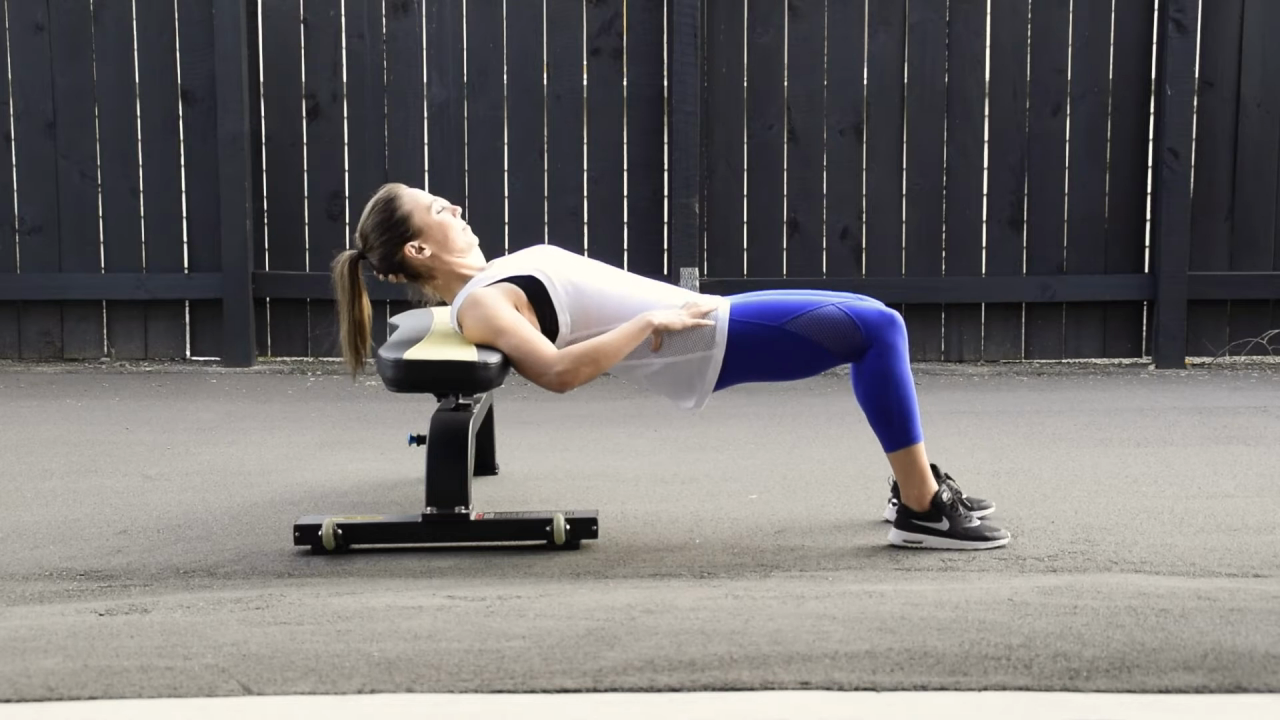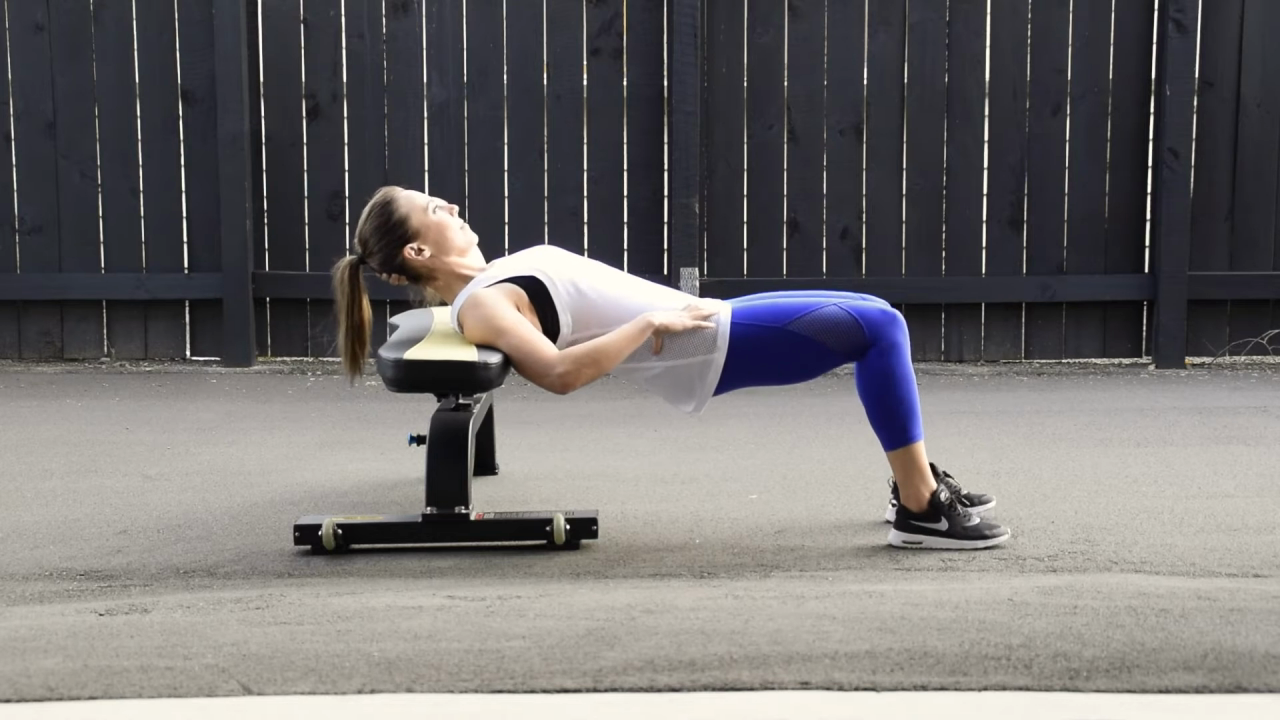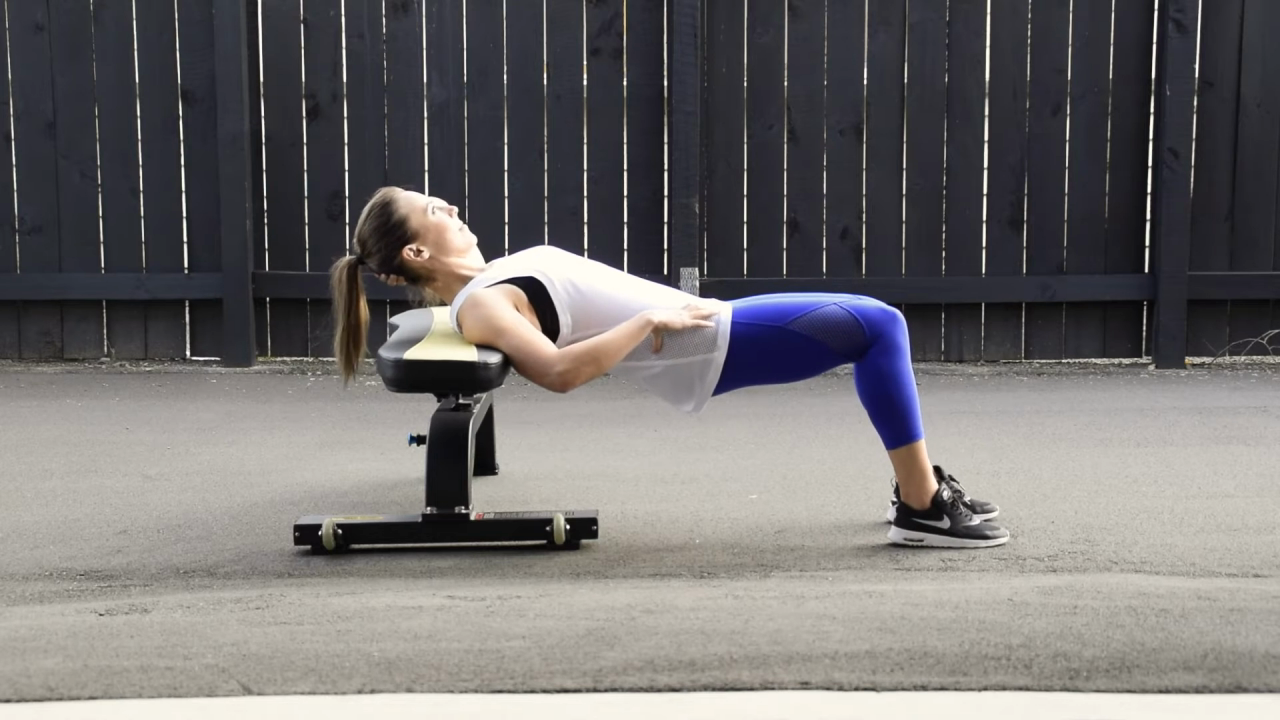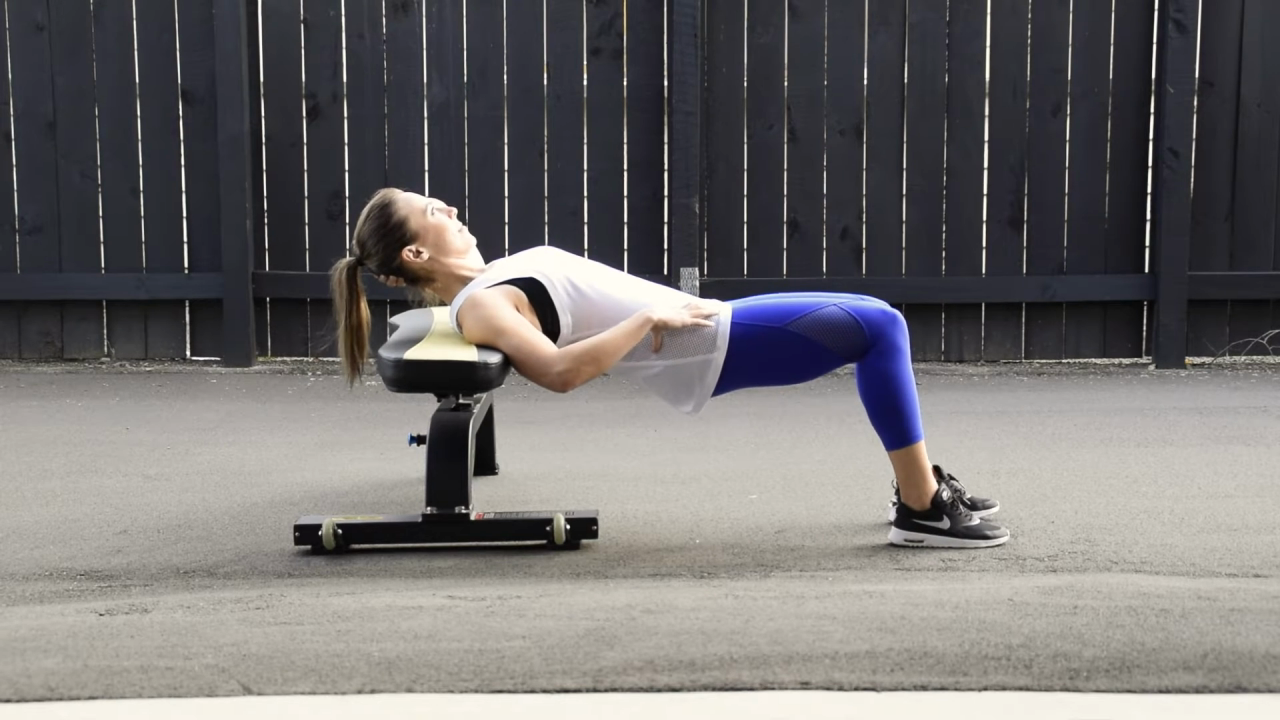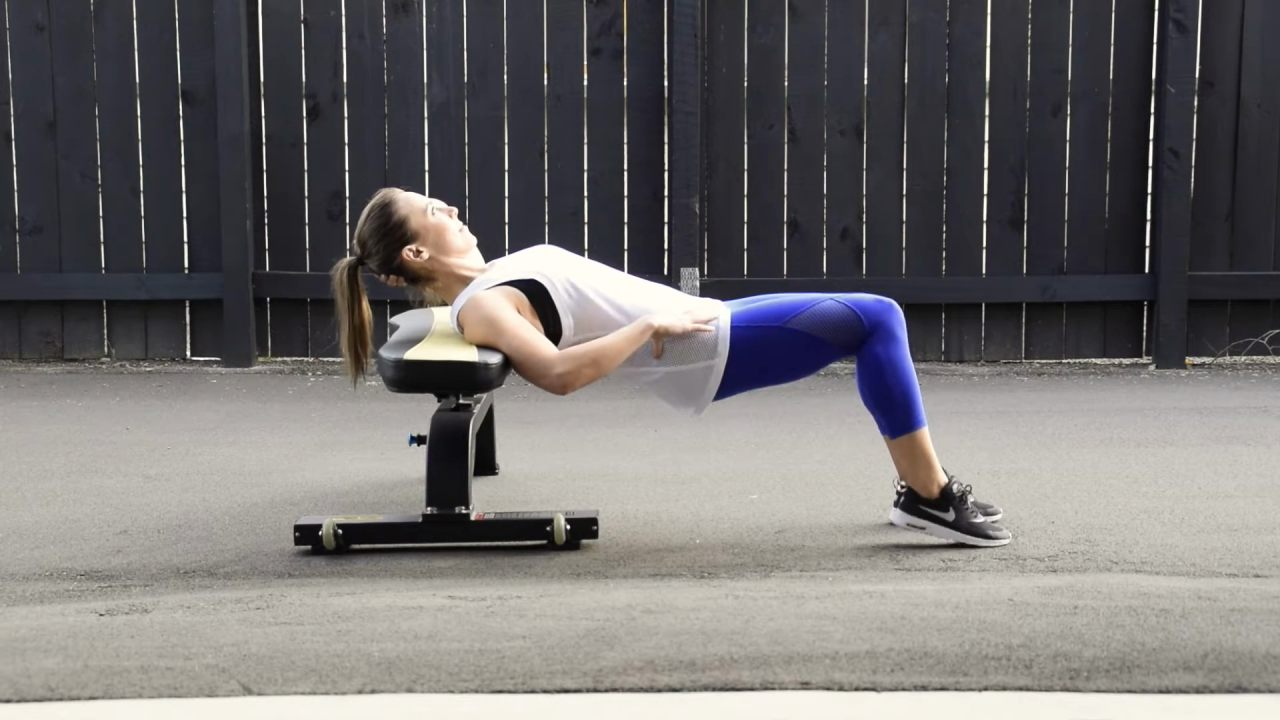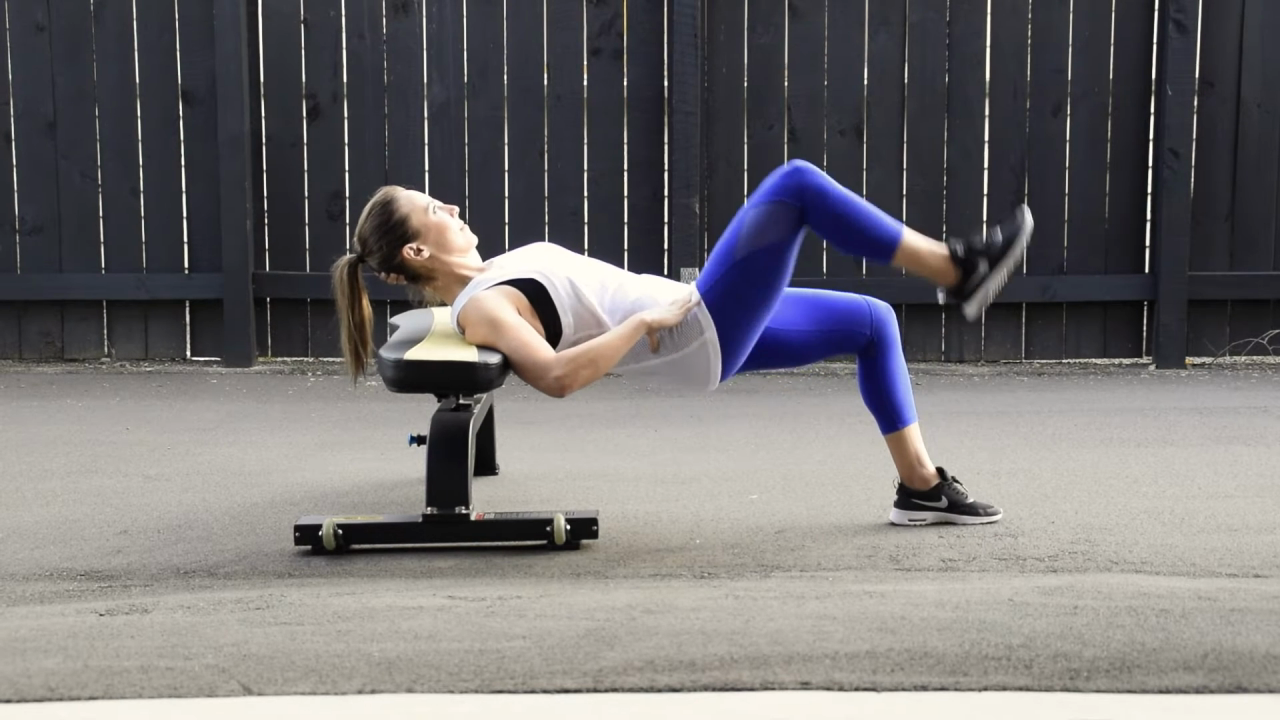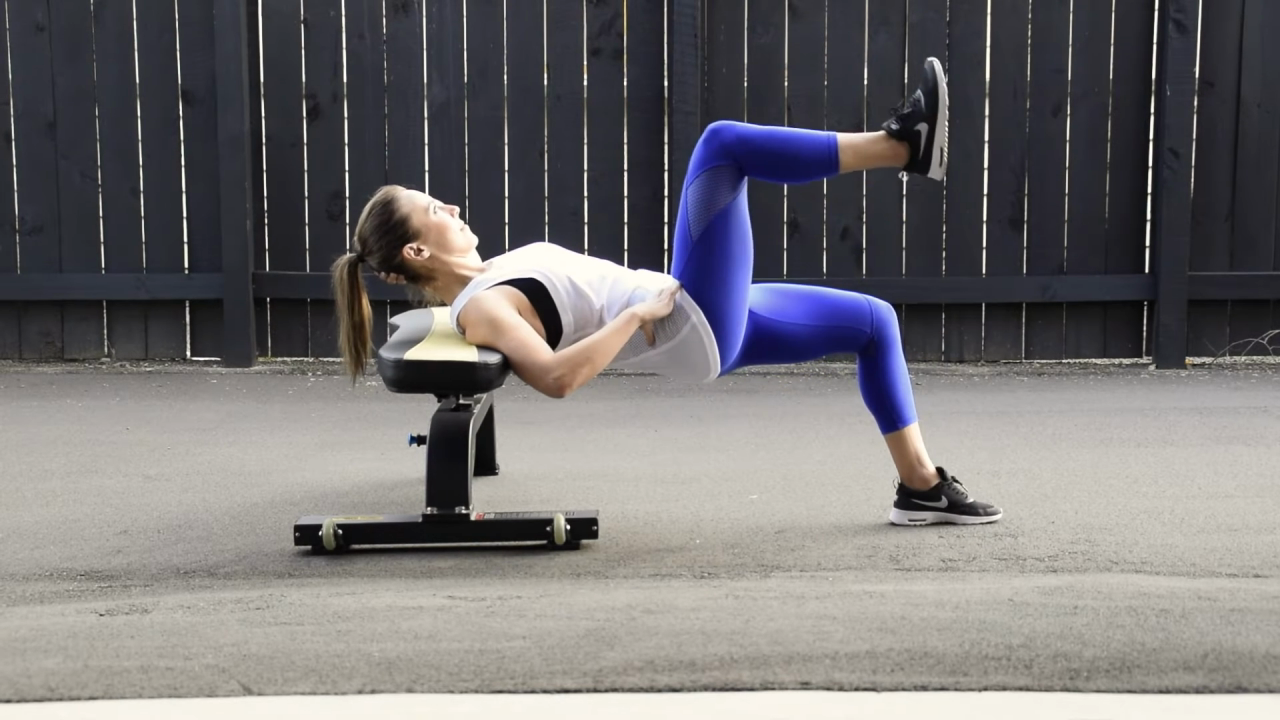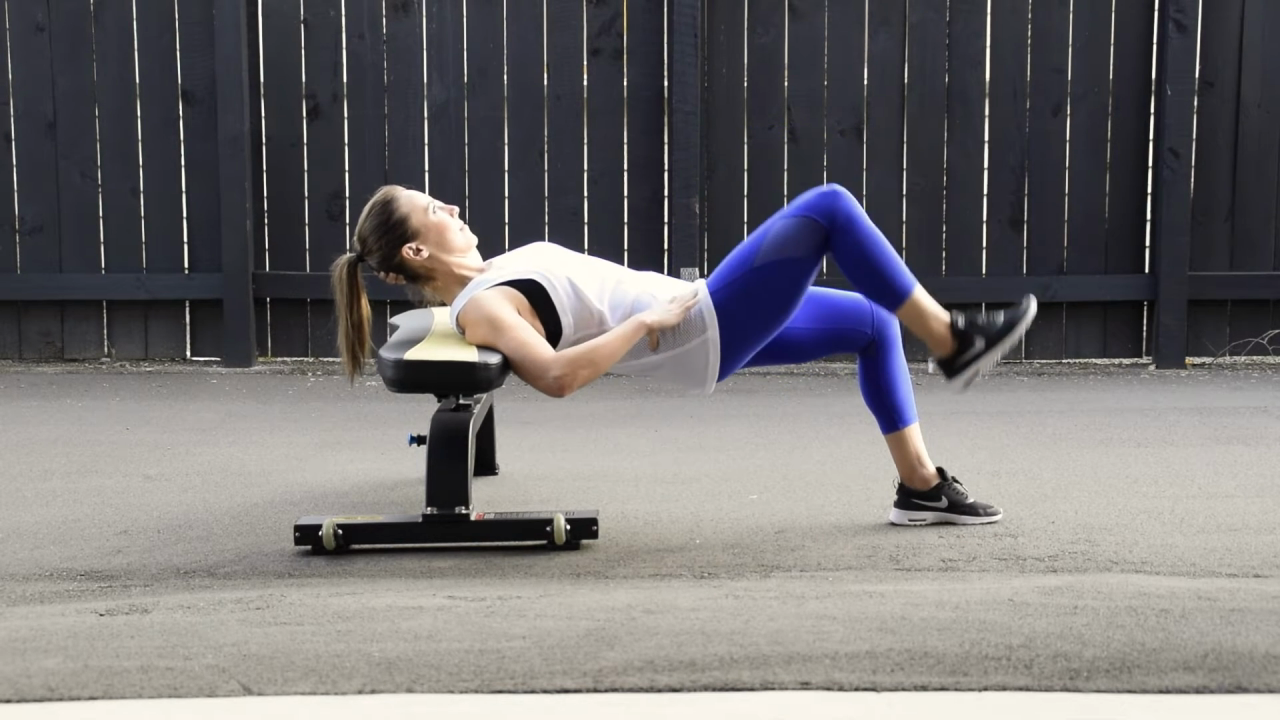
dt=0.5s
person 1, frame 1
left shoulder: (485, 284)
right shoulder: (477, 305)
right elbow: (559, 371)
left wrist: (665, 310)
right wrist: (652, 321)
left hip: (701, 328)
right hip: (706, 346)
left knee: (875, 321)
right knee: (876, 328)
left ankle: (914, 482)
right ankle: (922, 507)
person 1, frame 2
left shoulder: (486, 282)
right shoulder: (477, 305)
right elbow: (559, 371)
left wrist: (667, 310)
right wrist: (653, 322)
left hip: (708, 326)
right hip: (706, 349)
left knee: (876, 320)
right knee: (878, 326)
left ankle: (917, 481)
right ankle: (920, 508)
person 1, frame 3
left shoulder: (484, 283)
right shoulder: (479, 306)
right elbow: (560, 371)
left wrist: (668, 307)
right wrist: (651, 320)
left hip: (706, 328)
right hip: (707, 349)
left knee: (877, 322)
right knee: (878, 327)
left ankle: (918, 483)
right ankle: (922, 506)
person 1, frame 4
left shoulder: (484, 283)
right shoulder: (477, 305)
right elbow: (559, 370)
left wrist: (669, 308)
right wrist: (651, 317)
left hip: (707, 329)
right hip: (704, 351)
left knee: (876, 320)
right knee: (879, 329)
left ankle: (919, 483)
right ankle: (922, 508)
person 1, frame 5
left shoulder: (487, 282)
right shoulder: (480, 306)
right elbow: (560, 373)
left wrist: (672, 310)
right wrist: (652, 324)
left hip: (702, 330)
right hip: (701, 357)
left knee: (872, 318)
right knee: (875, 318)
left ankle: (919, 482)
right ankle: (930, 494)
person 1, frame 6
left shoulder: (487, 282)
right shoulder: (478, 309)
right elbow: (557, 375)
right wrist: (646, 318)
left hip: (707, 328)
right hip: (699, 336)
left knee: (873, 321)
right knee: (795, 184)
left ankle: (921, 487)
right ankle: (958, 273)
person 1, frame 7
left shoulder: (487, 282)
right shoulder: (480, 308)
right elbow: (557, 377)
right wrist: (640, 310)
left hip: (708, 326)
right hip: (693, 327)
left knee: (873, 322)
right knee: (720, 142)
left ankle: (922, 487)
right ankle: (905, 146)
person 1, frame 8
left shoulder: (488, 283)
right shoulder: (478, 311)
right elbow: (557, 376)
right wrist: (650, 319)
left hip: (703, 318)
right hip: (700, 335)
left knee: (873, 321)
right knee: (827, 207)
left ankle: (921, 488)
right ankle: (952, 339)
